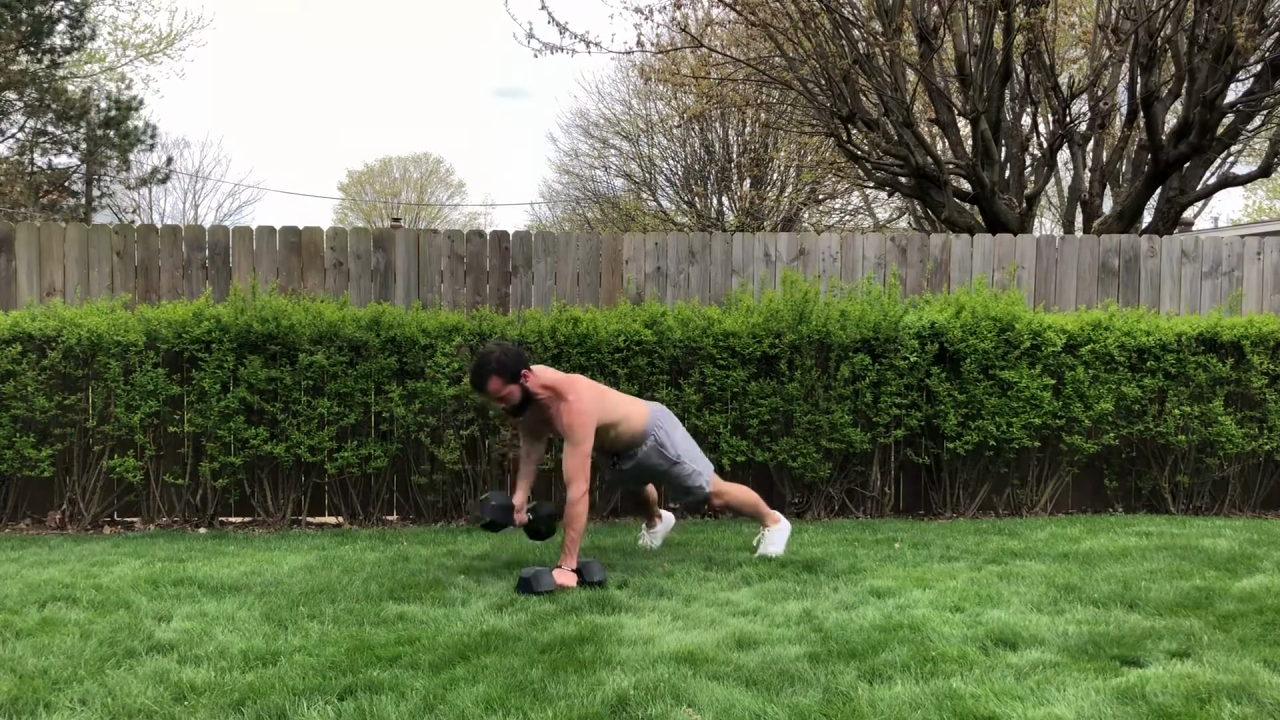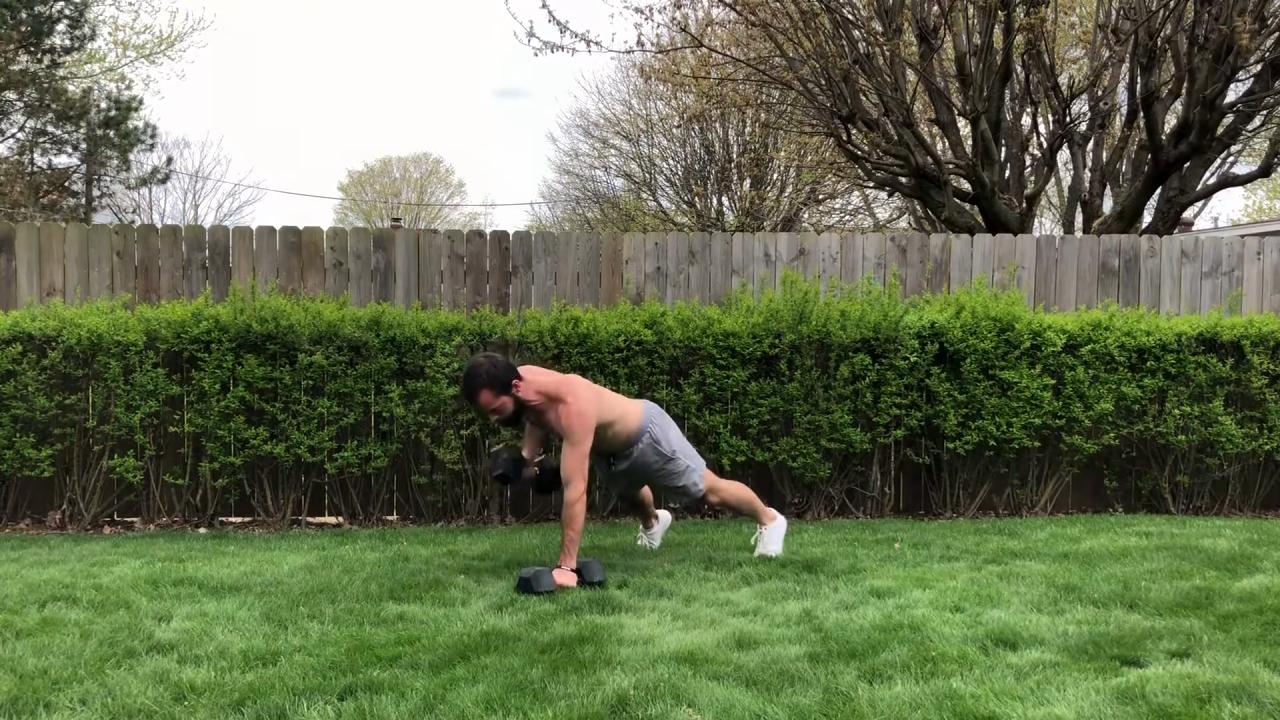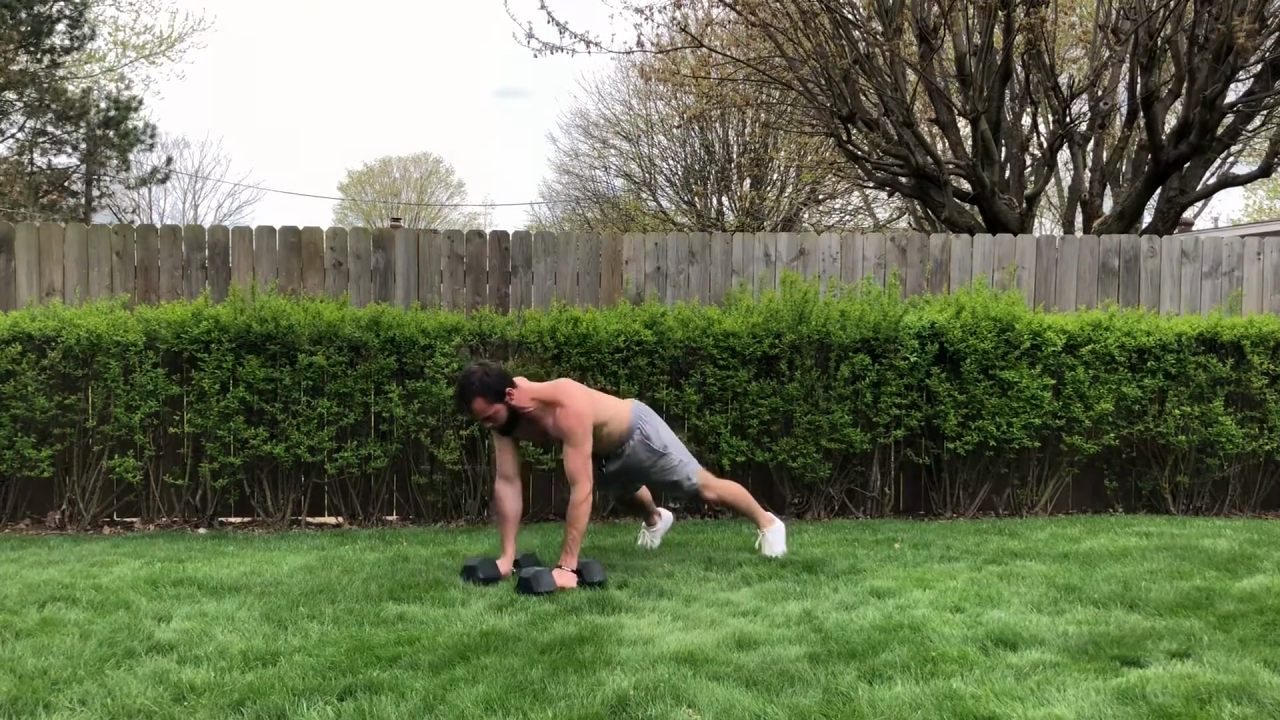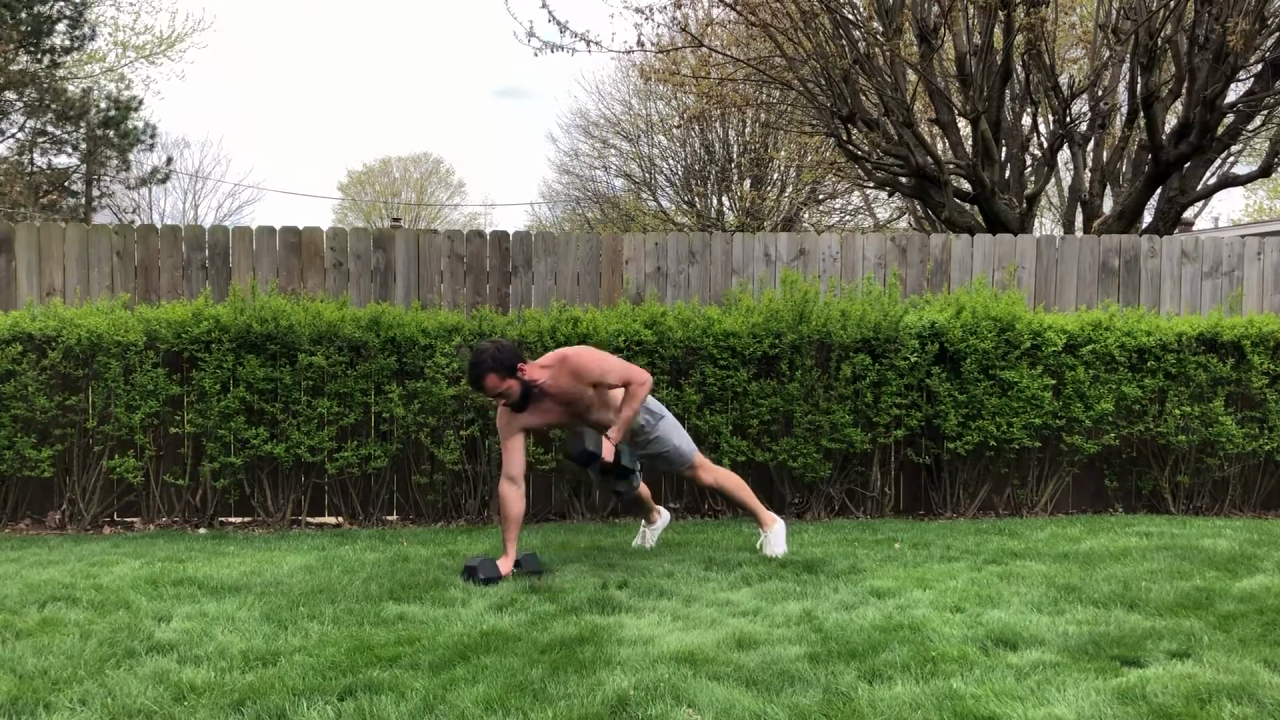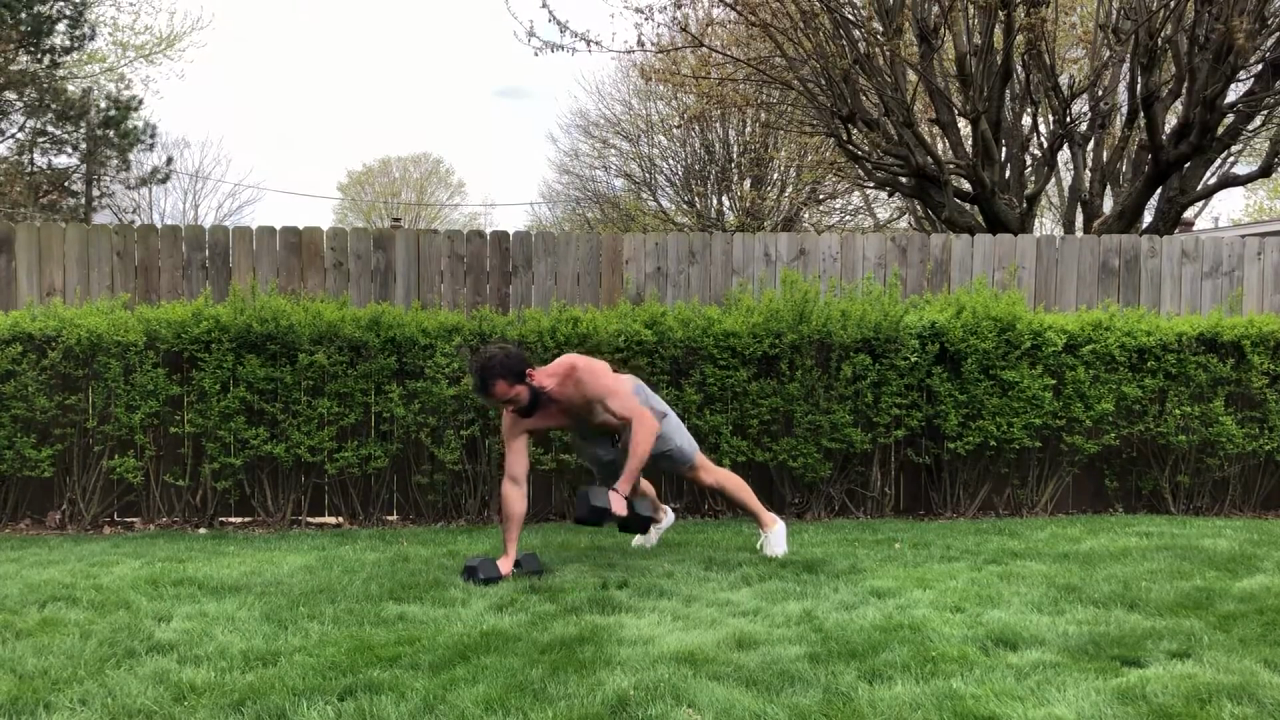
dt=0.5s
person 1, frame 1
left shoulder: (574, 402)
right shoulder: (520, 394)
left elbow: (577, 490)
right elbow: (534, 439)
left wrist: (567, 566)
right wrist: (521, 494)
left hip: (654, 433)
right hip: (617, 447)
left knee: (715, 494)
right knee: (637, 489)
left ankle: (773, 522)
right ankle: (656, 521)
person 1, frame 2
left shoulder: (572, 404)
right shoulder: (520, 381)
left elbow: (575, 489)
left wrist: (567, 565)
right wrist: (528, 453)
left hip: (647, 433)
right hip: (609, 448)
left knee: (709, 490)
right knee: (630, 493)
left ankle: (768, 519)
right ankle: (653, 521)
person 1, frame 3
left shoulder: (568, 407)
right shoulder: (506, 413)
left elbow: (581, 489)
right elbow: (507, 484)
left wrist: (567, 565)
right wrist: (508, 555)
left hip: (637, 433)
right hip: (602, 453)
left knee: (704, 487)
right knee: (629, 492)
left ankle: (768, 522)
right ankle: (655, 520)
person 1, frame 4
left shoulder: (575, 362)
right shoulder: (511, 415)
left elbow: (641, 379)
right elbow: (511, 482)
left wrist: (612, 437)
right wrist: (508, 555)
left hip: (636, 413)
right hip: (589, 433)
left knee: (702, 472)
left ankle: (768, 521)
right ankle: (654, 518)
person 1, frame 5
left shoulder: (581, 373)
right shoulder: (516, 418)
left elbow: (646, 424)
right elbow: (514, 482)
left wrist: (620, 492)
right wrist: (509, 555)
left hip: (640, 415)
right hip: (592, 433)
left knee: (702, 472)
right knee: (630, 484)
left ankle: (768, 522)
right ankle: (659, 516)
